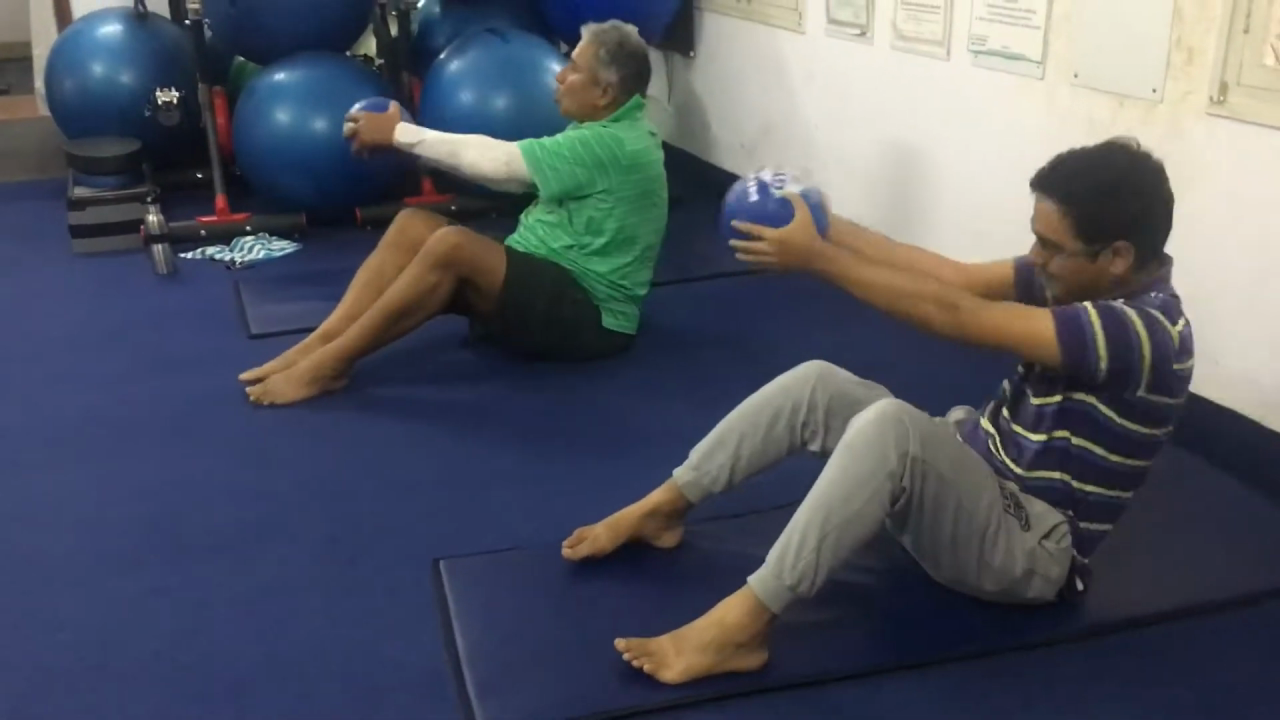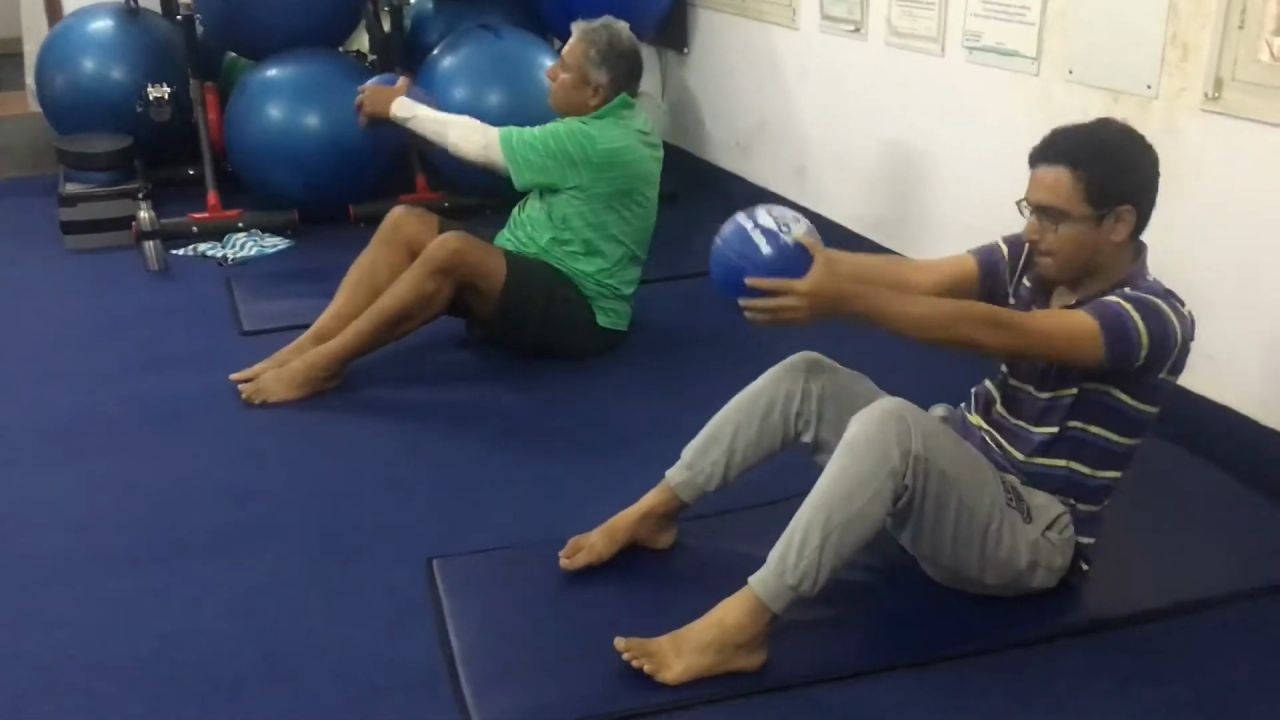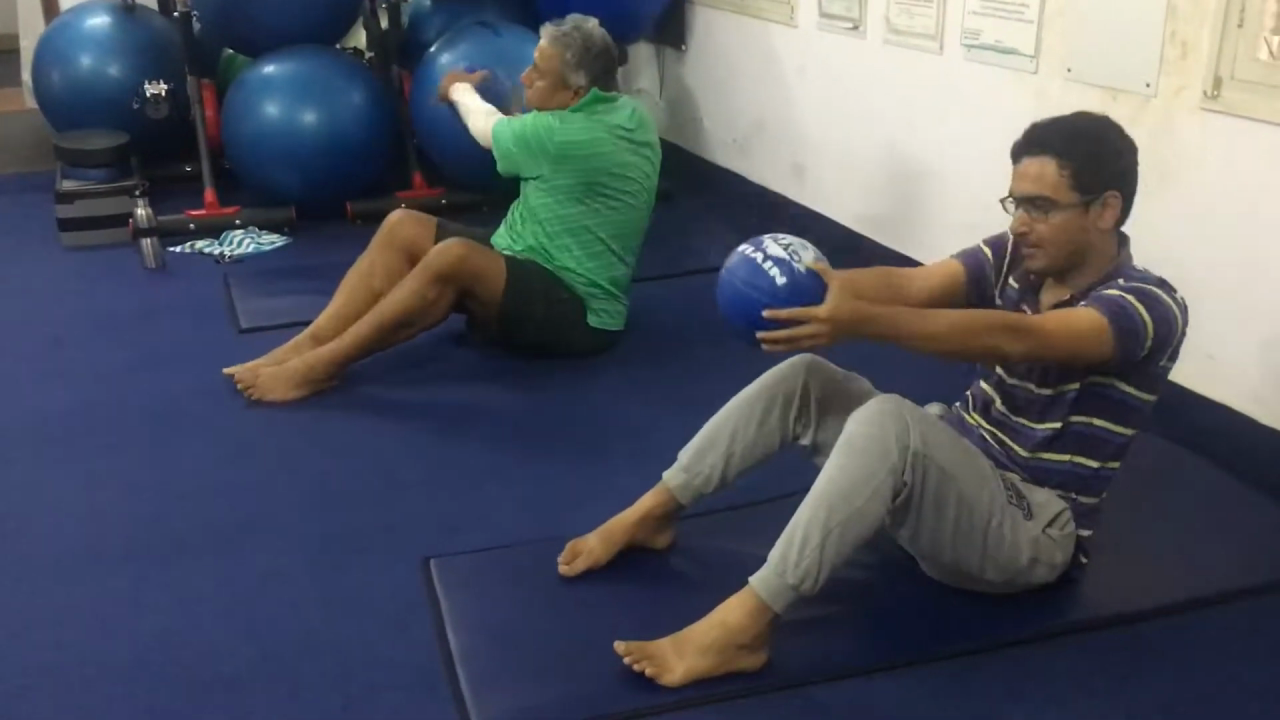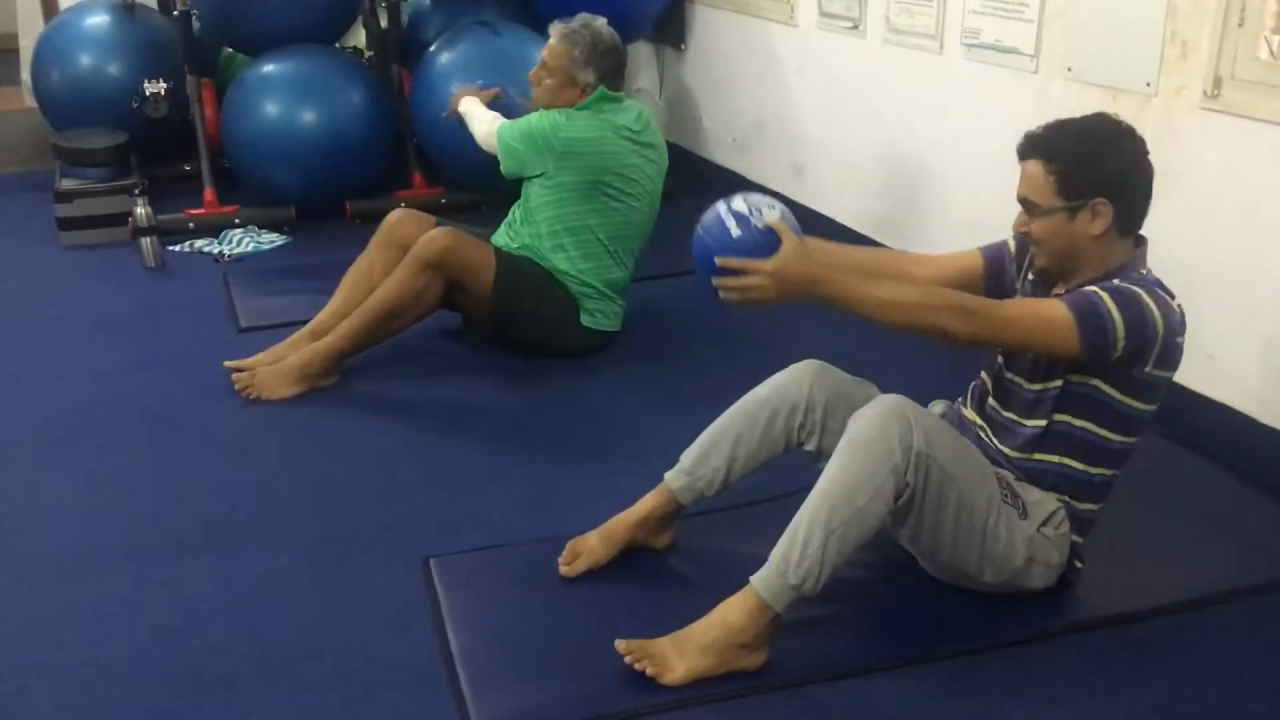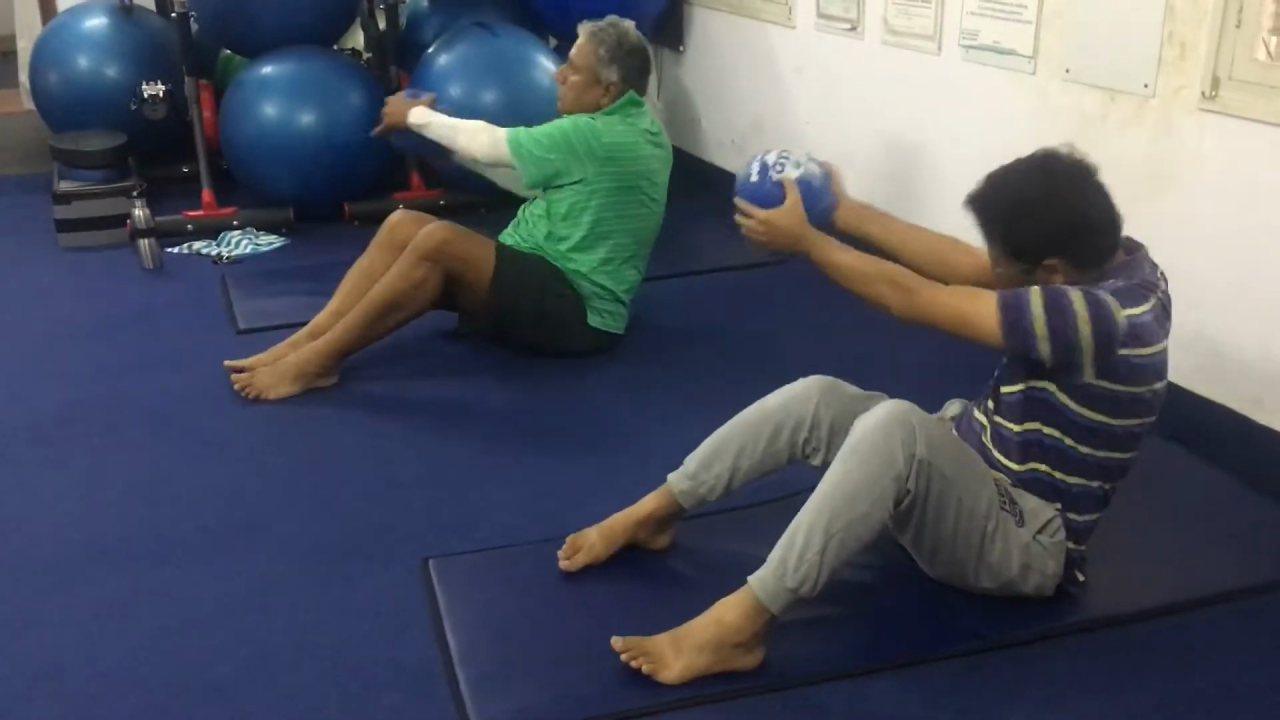
dt=0.2s
person 1, frame 1
left shoulder: (1140, 332)
right shoulder: (1123, 277)
left elbow: (953, 312)
right elbow: (962, 279)
left wrist: (815, 258)
right wrist: (827, 229)
left hip: (1026, 546)
right hip: (976, 465)
left knee: (889, 425)
right knee: (815, 383)
left ankle: (742, 625)
right ankle: (659, 510)
person 1, frame 2
left shoulder: (1155, 321)
right shoulder: (1032, 260)
left elbow: (990, 331)
right elbow: (920, 278)
left wrist: (842, 301)
right wrist: (807, 260)
left hip: (1026, 535)
right hip: (958, 468)
left knee: (890, 424)
right knee: (807, 377)
left ankle: (741, 625)
right ankle: (652, 513)
person 1, frame 3
left shoulder: (1151, 309)
right shoulder: (1015, 257)
left elbow: (1009, 339)
right elbow: (912, 287)
left wrist: (858, 321)
left hip: (1026, 532)
right hip: (953, 467)
left knee: (887, 422)
right knee: (804, 377)
left ankle: (742, 626)
right ankle: (648, 515)
person 1, frame 4
left shoulder: (1142, 312)
right shoulder: (1038, 259)
left elbow: (963, 320)
right elbow: (921, 271)
left wrist: (811, 282)
right wrist: (796, 253)
left hip: (1023, 535)
right hip: (954, 468)
left knee: (891, 420)
right knee: (809, 384)
left ankle: (742, 626)
right ankle: (649, 515)
person 1, frame 5
left shoulder: (1087, 317)
right shoulder: (1116, 262)
left elbow: (912, 299)
right elbow: (967, 267)
left wrist: (803, 240)
right wrist: (845, 212)
left hip: (1025, 539)
right hip: (969, 468)
left knee: (895, 424)
right knee: (818, 398)
left ankle: (739, 626)
right ankle: (649, 515)
person 2, frame 1
left shoulder: (607, 146)
right shoulder: (612, 128)
left elbow: (500, 161)
right elbow: (519, 175)
left wrist: (401, 134)
right wrist: (416, 145)
left hip: (585, 316)
right hip: (548, 280)
left knee: (452, 246)
right knee: (412, 226)
left ankle: (329, 365)
right ankle: (319, 345)
person 2, frame 2
left shoulder: (590, 142)
right shoulder: (611, 121)
left elbow: (483, 145)
right elbow: (510, 154)
left wrist: (398, 107)
right wrist: (416, 117)
left hip: (577, 313)
left knee: (452, 251)
right knee: (404, 224)
left ankle: (322, 365)
right ankle: (311, 345)
person 2, frame 3
left shoulder: (560, 134)
right shoulder: (630, 116)
left elbow: (488, 130)
left wrist: (461, 90)
left hip: (575, 313)
left knee: (453, 257)
right knee: (403, 227)
left ankle: (320, 366)
right ankle: (309, 344)
person 2, frame 4
left shoulder: (562, 133)
right shoulder: (638, 120)
left elbow: (492, 135)
left wrist: (468, 103)
left hip: (571, 313)
left knee: (442, 246)
right knee: (402, 226)
left ankle: (317, 363)
right ankle: (307, 341)
person 2, frame 5
left shoulder: (592, 137)
right shoulder: (635, 125)
left elbow: (491, 145)
right elbow: (542, 186)
left wrist: (414, 116)
right wrist: (455, 153)
left hip: (575, 312)
right hip: (547, 275)
left knee: (440, 240)
right knee: (402, 226)
left ankle: (318, 361)
right ankle: (307, 341)
